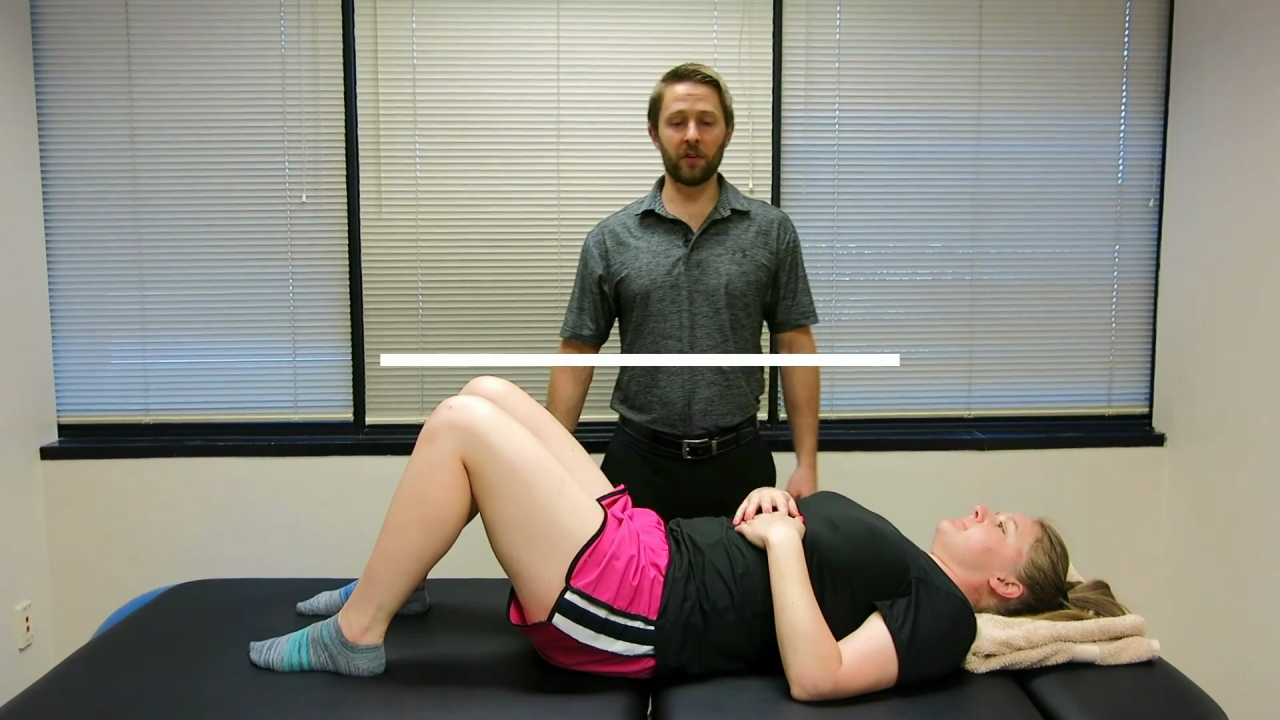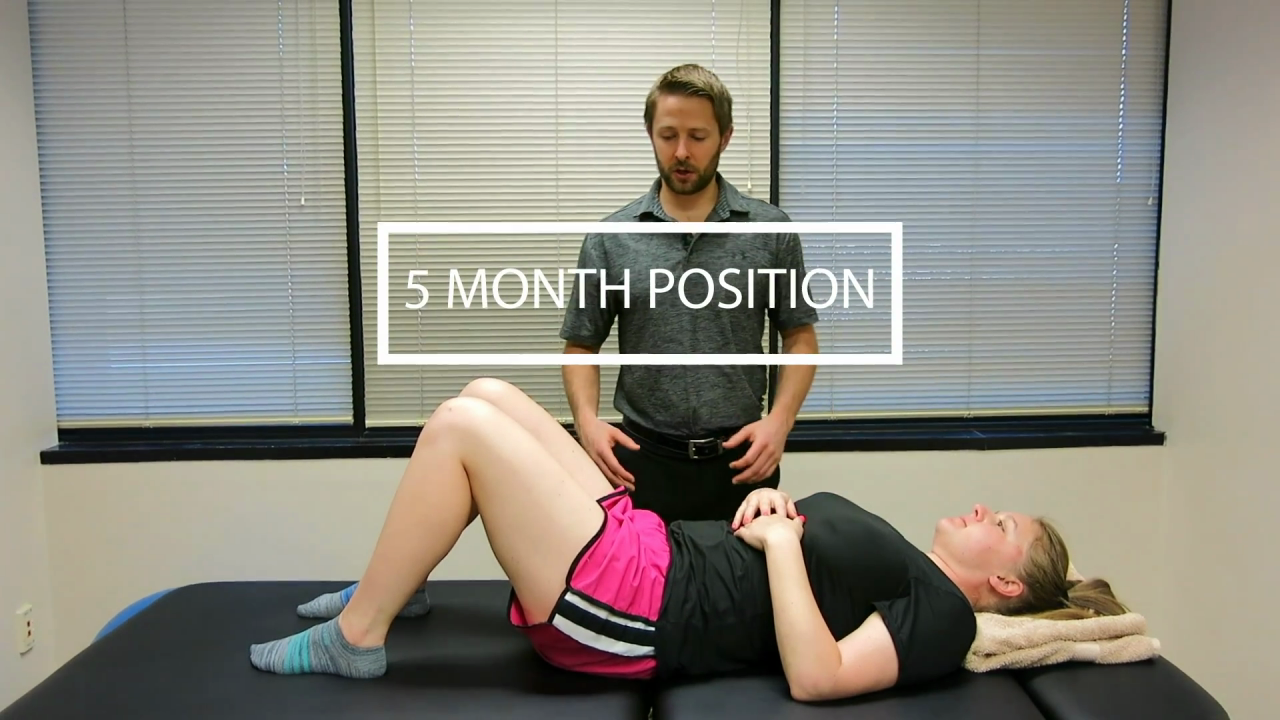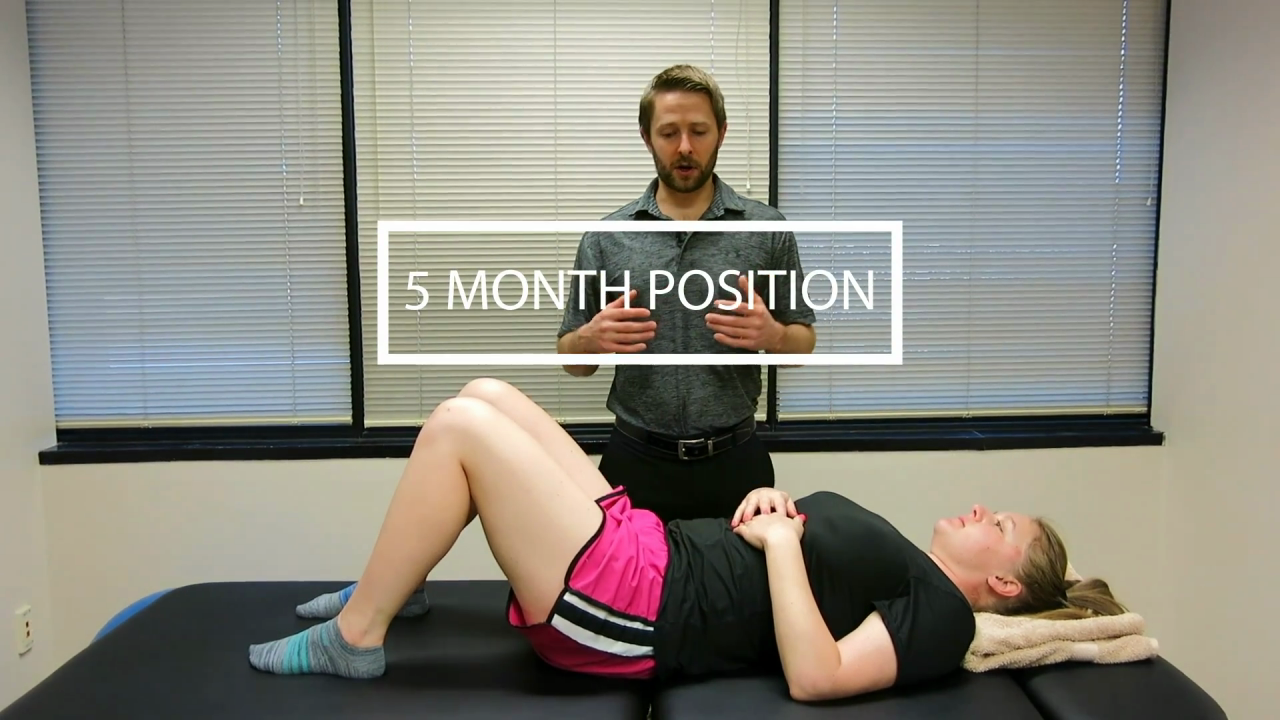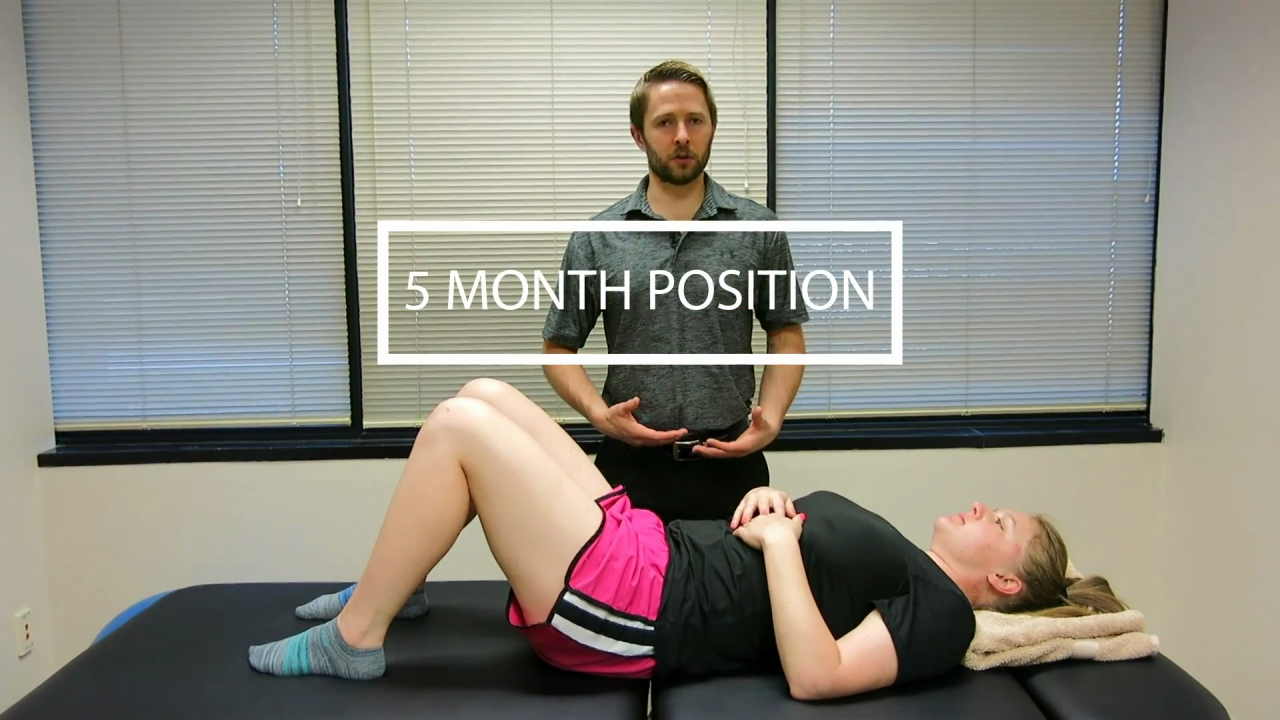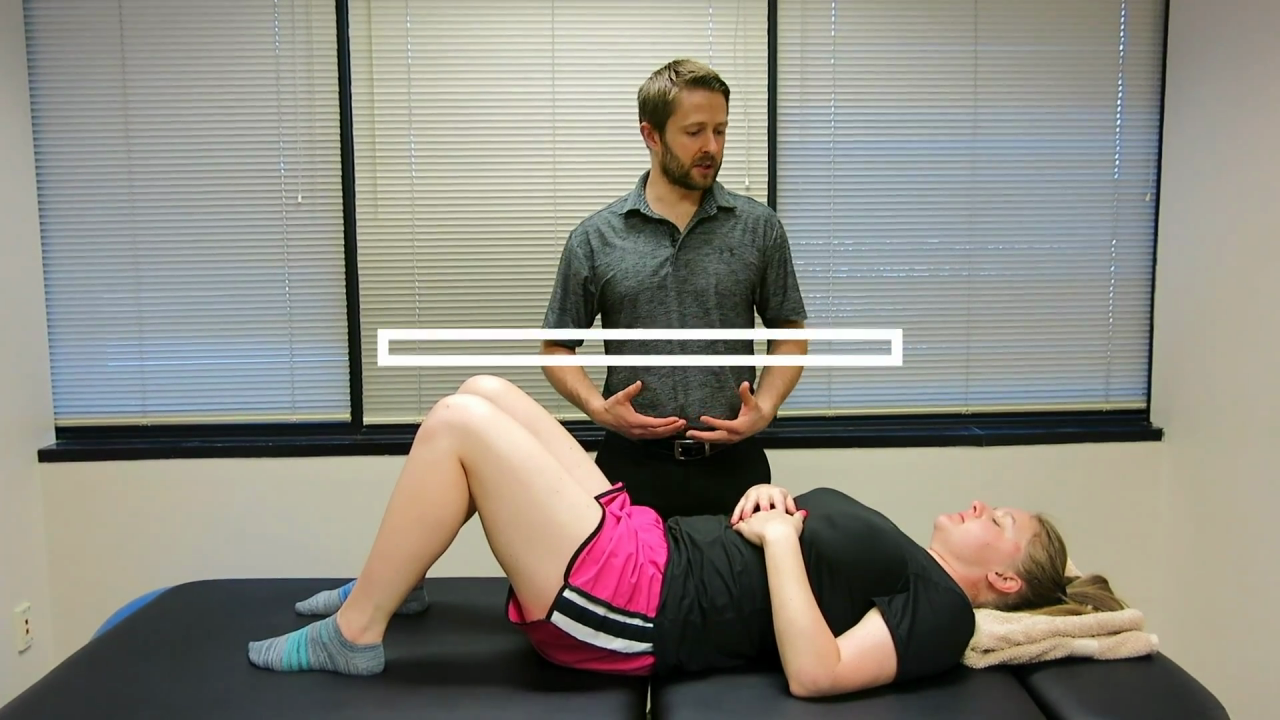
dt=1s
person 1, frame 1
left shoulder: (942, 617)
right shoulder: (905, 571)
left elbow: (815, 677)
left wrist: (783, 540)
right wrist: (774, 500)
left hip: (634, 609)
right hip: (651, 545)
left knee: (460, 424)
right knee: (486, 396)
left ankle: (355, 636)
right ankle: (396, 582)
person 1, frame 2
left shoulder: (942, 618)
right shoulder: (904, 571)
left elbow: (816, 677)
left wrist: (781, 542)
right wrist: (771, 503)
left hip: (634, 611)
right hip: (649, 549)
left knee: (461, 427)
right knee: (486, 398)
left ankle: (356, 637)
right ankle: (397, 585)
person 1, frame 3
left shoulder: (940, 617)
right shoulder: (904, 571)
left elbow: (815, 677)
left wrist: (781, 543)
right wrist: (771, 502)
left hip: (633, 612)
right hip: (649, 548)
left knee: (459, 427)
right knee: (485, 397)
left ankle: (356, 637)
right ankle: (396, 583)
person 1, frame 4
left shoulder: (940, 616)
right shoulder: (901, 568)
left elbow: (815, 676)
left wrist: (778, 543)
right wrist: (769, 501)
left hip: (632, 611)
right hip: (647, 548)
left knee: (458, 427)
right knee: (484, 397)
left ankle: (355, 638)
right ankle: (396, 584)
person 1, frame 5
left shoulder: (941, 613)
right shoulder: (903, 567)
left elbow: (816, 673)
left wrist: (780, 539)
right wrist: (770, 497)
left hip: (632, 609)
right hip: (646, 544)
left knee: (458, 425)
right knee: (484, 393)
left ankle: (355, 634)
right ankle: (395, 582)
person 2, frame 1
left shoulder: (771, 232)
right shoulder: (611, 239)
left elbow: (795, 349)
right elbow: (578, 354)
left wrist: (806, 464)
left hip: (738, 461)
right hip: (640, 461)
person 2, frame 2
left shoulder: (771, 231)
right shoulder: (610, 240)
left elbow: (799, 337)
right elbow: (581, 345)
left wrist: (780, 419)
right wrist: (586, 419)
left hip: (741, 462)
right hip: (645, 462)
person 2, frame 3
left shoulder: (766, 229)
right shoulder: (607, 238)
left elbow: (802, 340)
right elbow: (571, 357)
left wrist: (772, 335)
right wrist: (592, 338)
left hip: (734, 460)
right hip: (638, 462)
person 2, frame 4
left shoulder: (758, 229)
right shoulder: (597, 239)
left elbow: (786, 337)
right elbow: (559, 348)
left wrist: (770, 420)
right wrist: (599, 413)
left hip: (731, 461)
right hip: (633, 465)
person 2, frame 5
left shoulder: (759, 227)
right shoulder: (595, 238)
left elbow: (789, 335)
right elbow: (557, 348)
left wrist: (765, 409)
right wrist: (598, 407)
left hip: (733, 461)
right hip: (635, 463)
